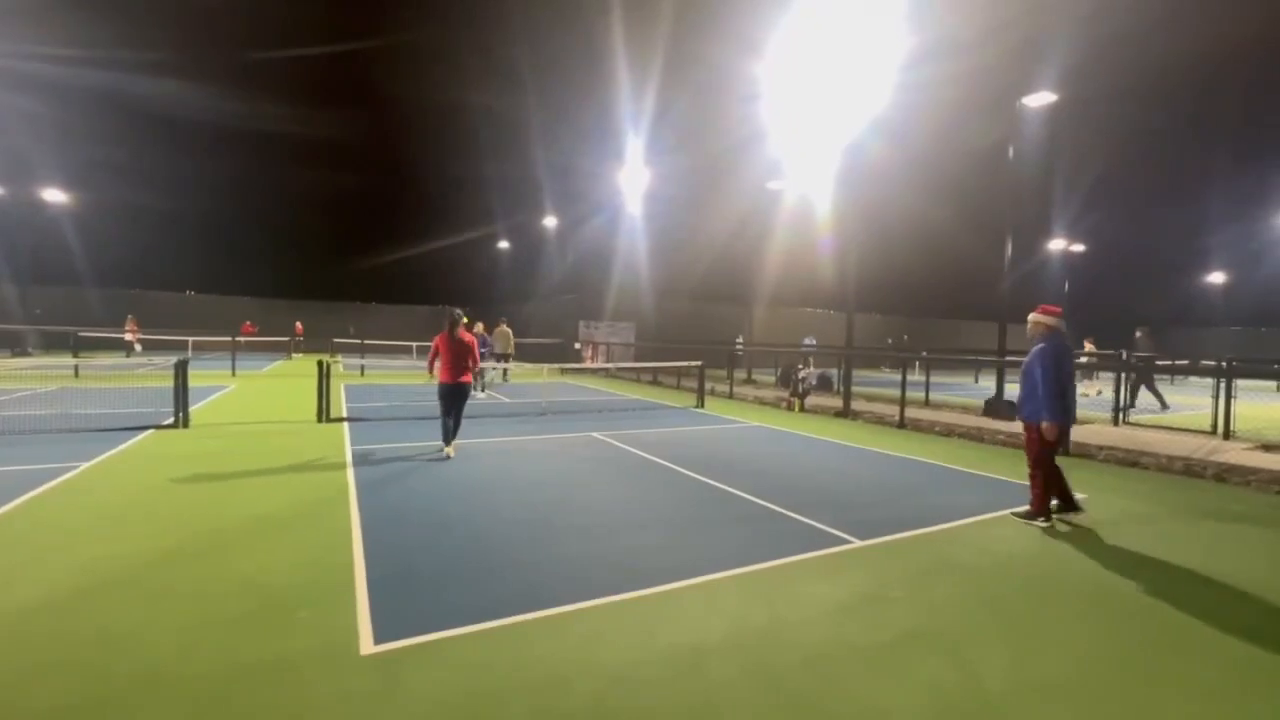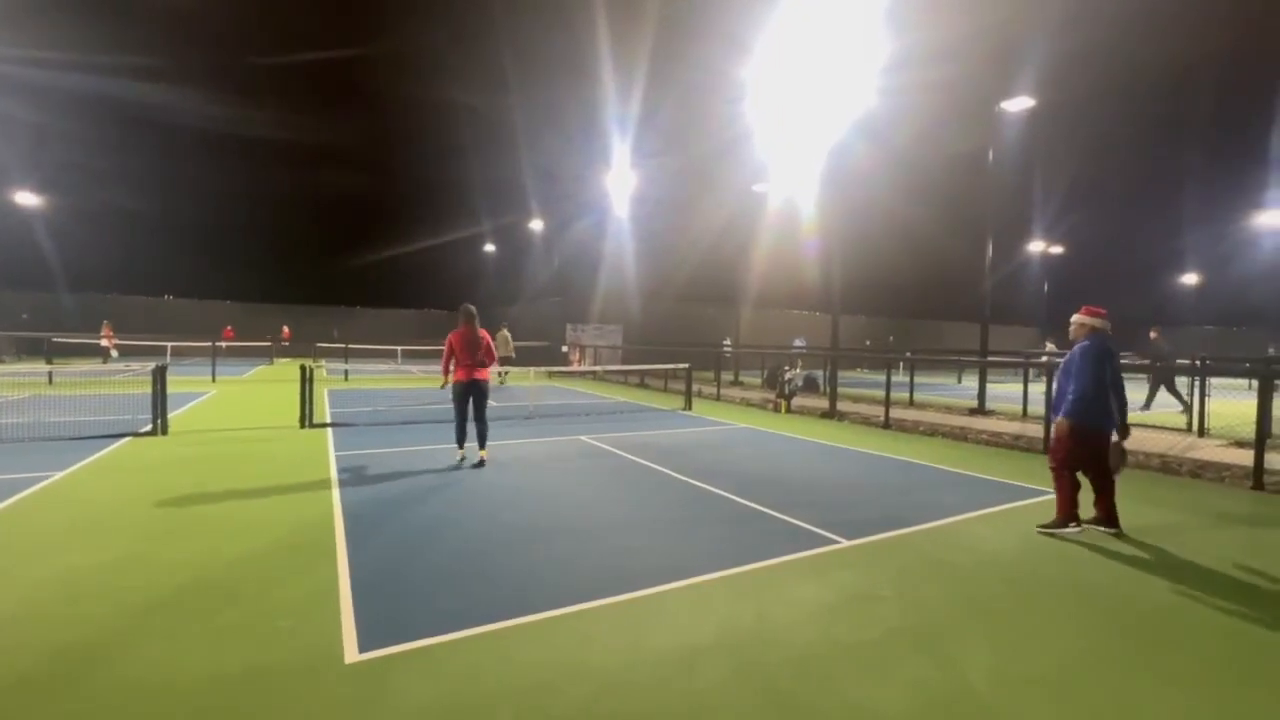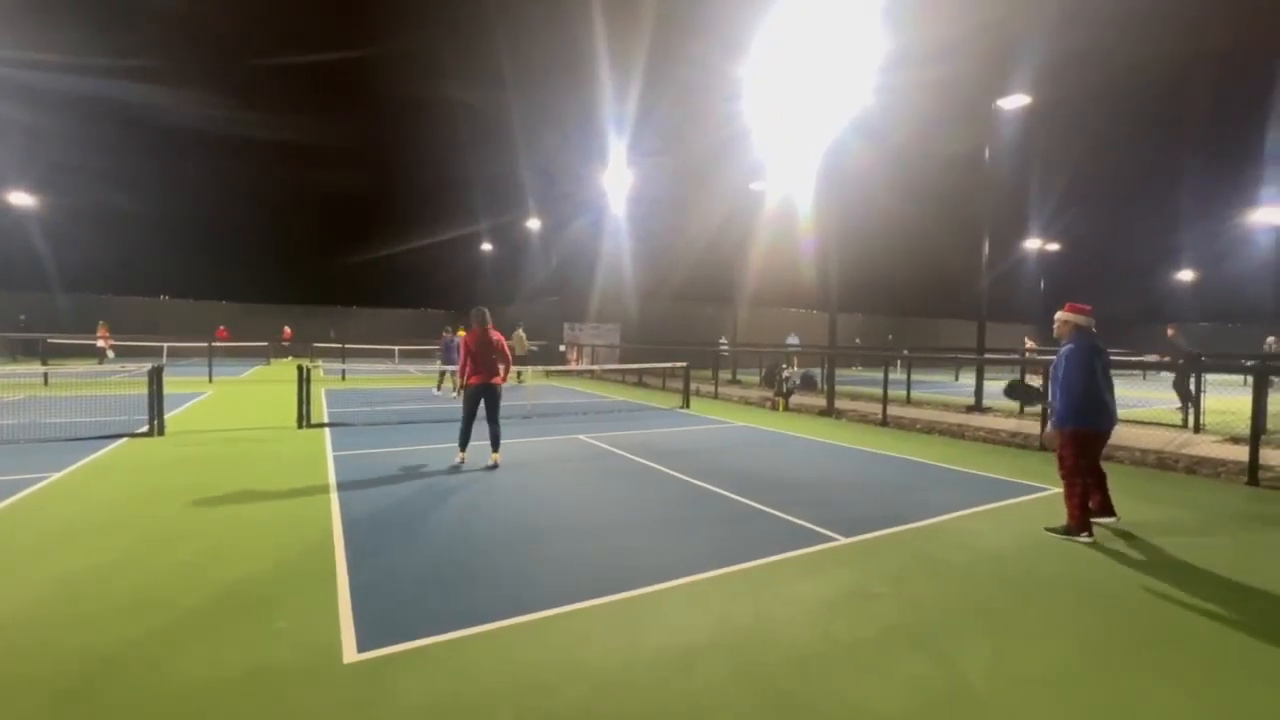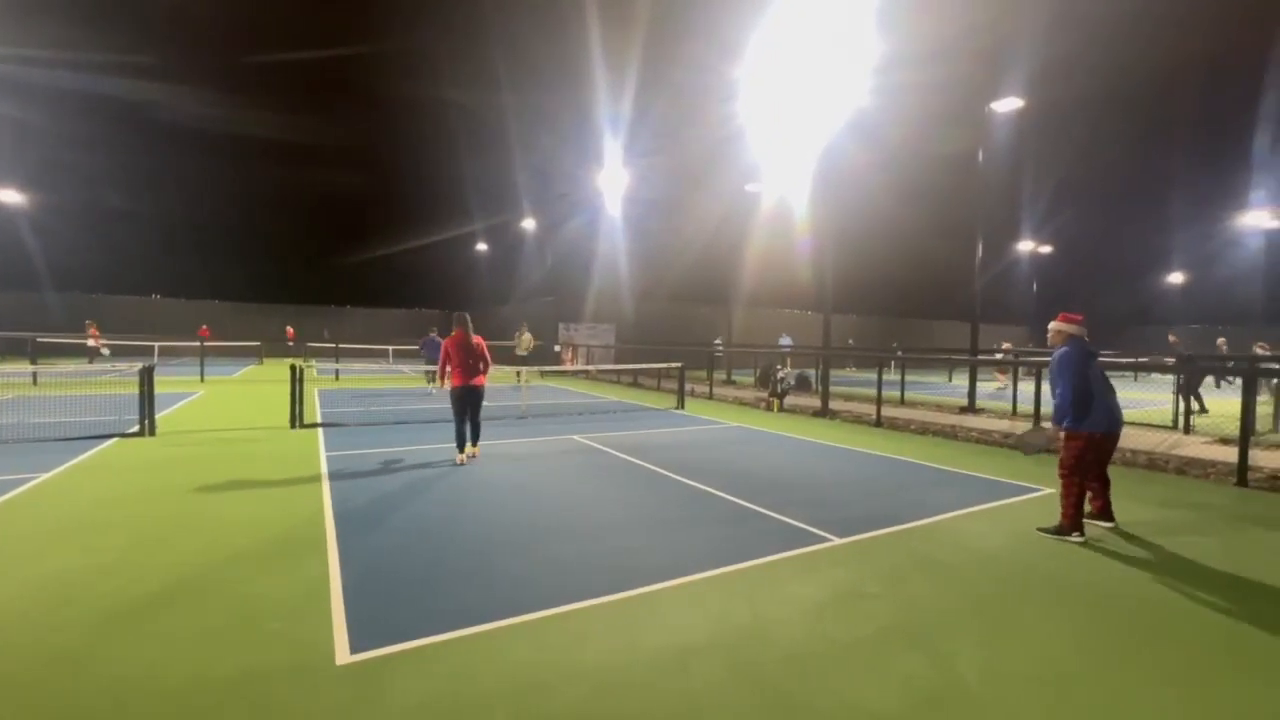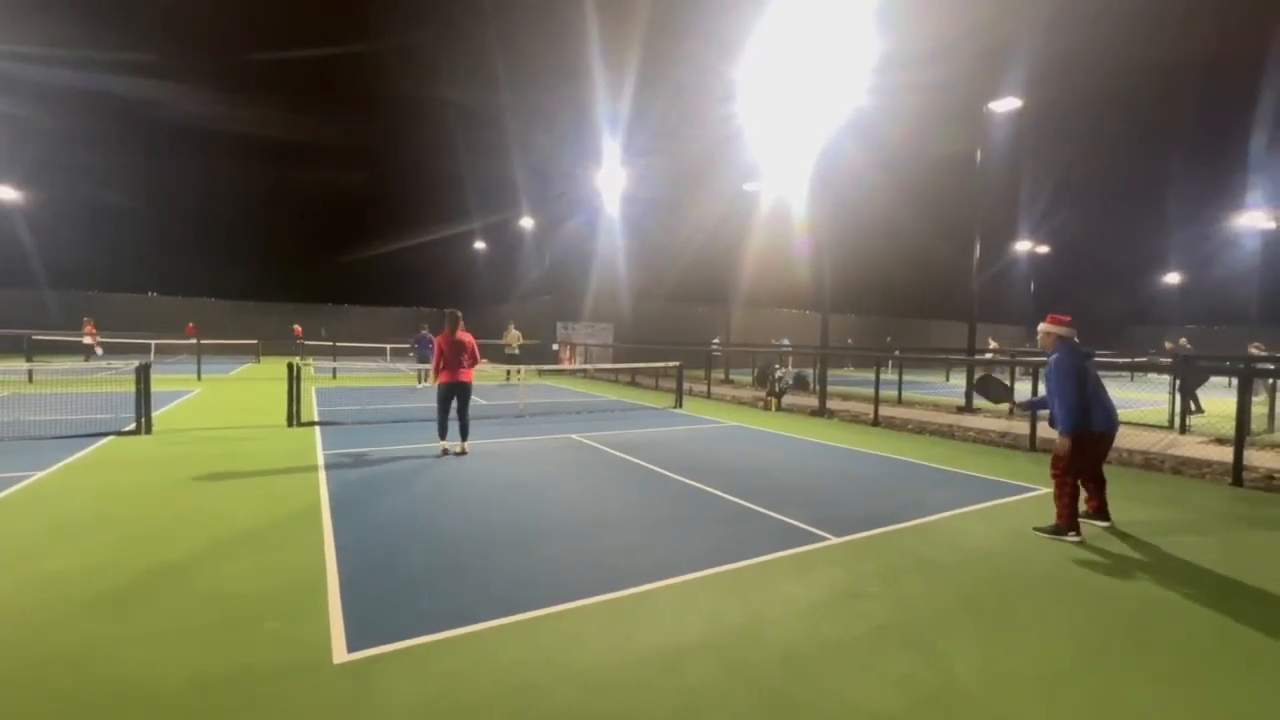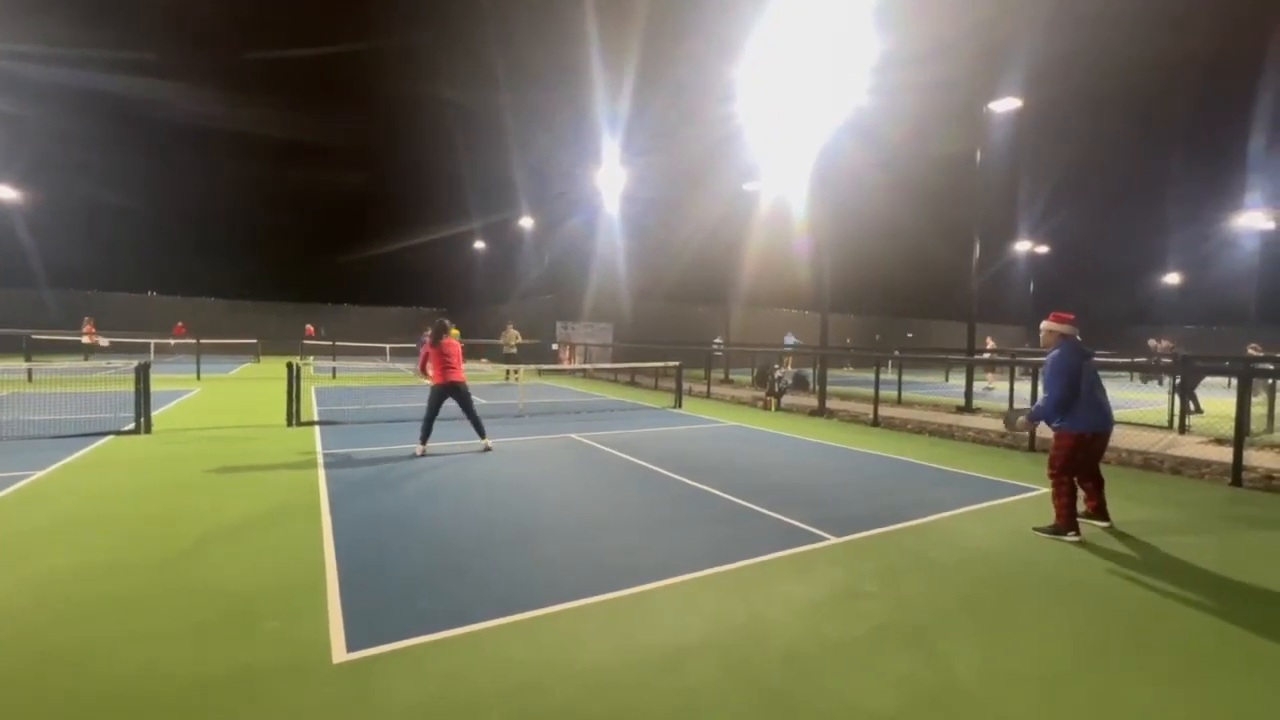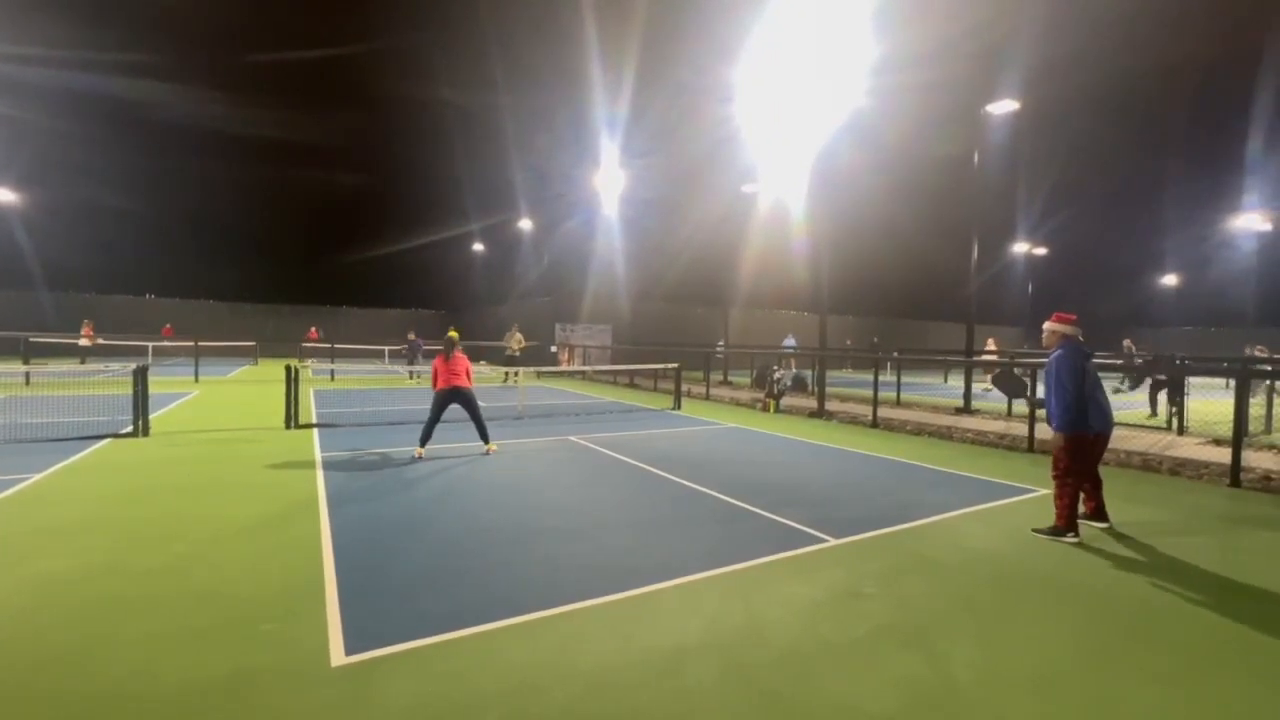
dt=0.7s
person 1, frame 1
left shoulder: (1044, 350)
right shoulder: (1059, 348)
left elbow: (1048, 387)
left wrist: (1048, 418)
left hip: (1043, 420)
right hip: (1056, 418)
left knee: (1038, 465)
right knee: (1045, 463)
left ankle: (1040, 513)
right ankle: (1067, 503)
person 1, frame 2
left shoulder: (1084, 350)
right shoulder: (1106, 352)
left elbow: (1081, 387)
right elbow: (1117, 391)
left wrist: (1065, 414)
right wrist: (1122, 423)
left hip: (1079, 424)
right hip: (1102, 422)
left knee: (1062, 466)
right knee: (1099, 470)
left ankle: (1067, 519)
right ankle: (1107, 518)
person 1, frame 3
left shoulder: (1072, 352)
right shoulder: (1093, 349)
left elbow: (1069, 392)
left wrist: (1055, 424)
right wrist: (1053, 400)
left hip: (1080, 424)
right hip: (1100, 420)
left knee: (1073, 473)
right knee: (1089, 466)
left ankle: (1079, 527)
right ankle: (1103, 509)
person 1, frame 4
left shoulder: (1064, 355)
right shoulder: (1083, 356)
left elbow: (1066, 393)
left wrist: (1057, 421)
right wrist: (1063, 419)
left hip: (1087, 426)
right hip: (1108, 422)
left knee: (1071, 473)
right knee: (1094, 470)
left ankle: (1071, 527)
right ankle: (1102, 512)
person 1, frame 5
left shoulder: (1060, 360)
right shoulder: (1073, 357)
left elbow: (1067, 399)
right elbow: (1059, 396)
left wrist: (1064, 432)
right wrist: (1031, 404)
left hip: (1086, 427)
right hip: (1103, 423)
left knee: (1063, 472)
right knee: (1089, 469)
left ankle: (1067, 526)
right ankle: (1098, 512)
person 1, frame 6
left shoulder: (1059, 357)
right shoulder: (1077, 356)
left elbow: (1055, 397)
left wrist: (1030, 418)
right wrist: (1042, 416)
left hip: (1077, 426)
right hip: (1097, 422)
left knee: (1060, 473)
right knee: (1087, 469)
left ankle: (1066, 527)
right ankle: (1098, 512)
person 1, frame 7
left shoulder: (1061, 357)
right shoulder: (1077, 356)
left elbow: (1065, 398)
left wrist: (1059, 429)
right wrist: (1040, 403)
left hip: (1080, 428)
right hip: (1097, 424)
left knee: (1065, 475)
right knee: (1085, 471)
left ankle: (1066, 528)
right ankle: (1096, 513)
